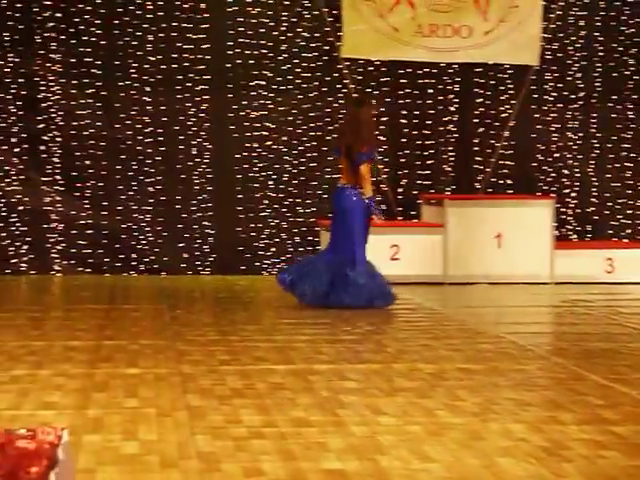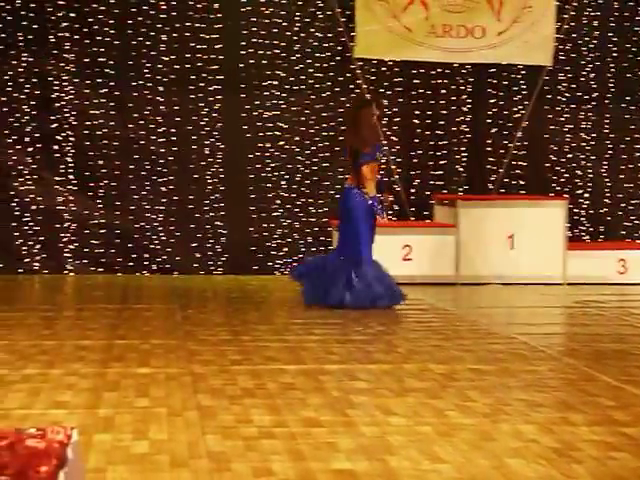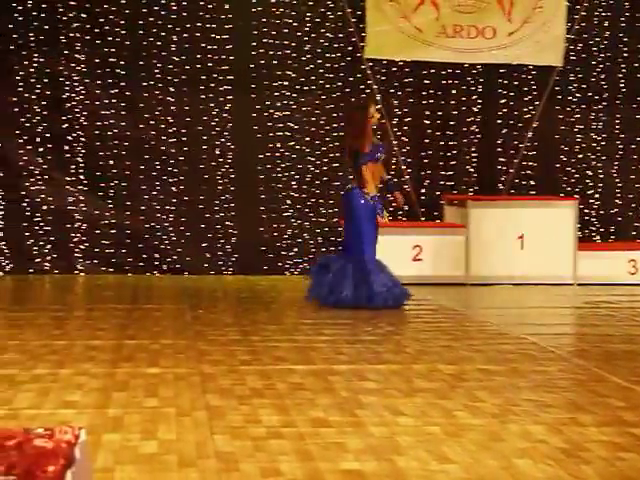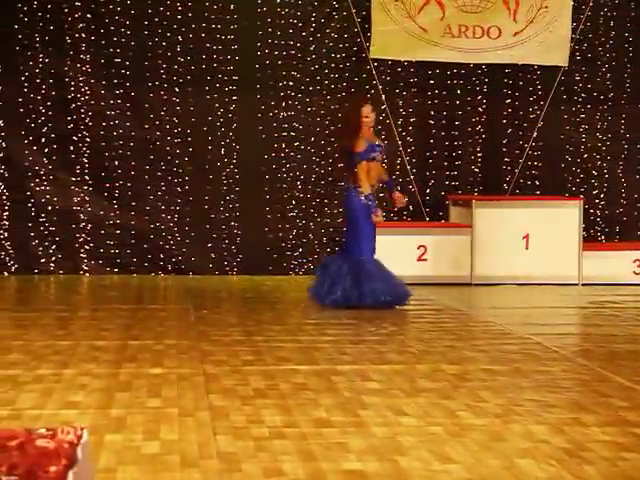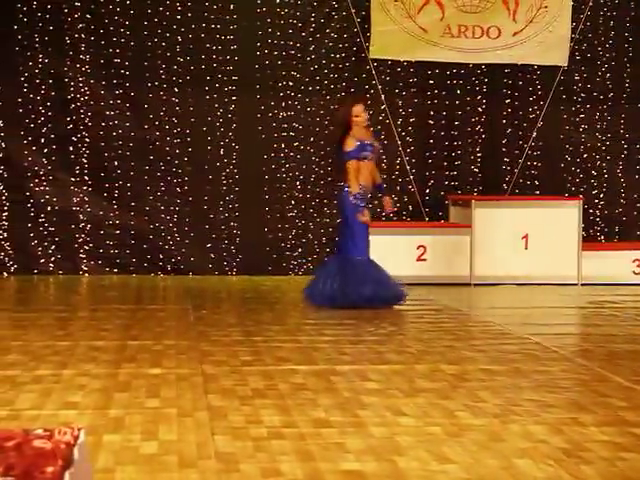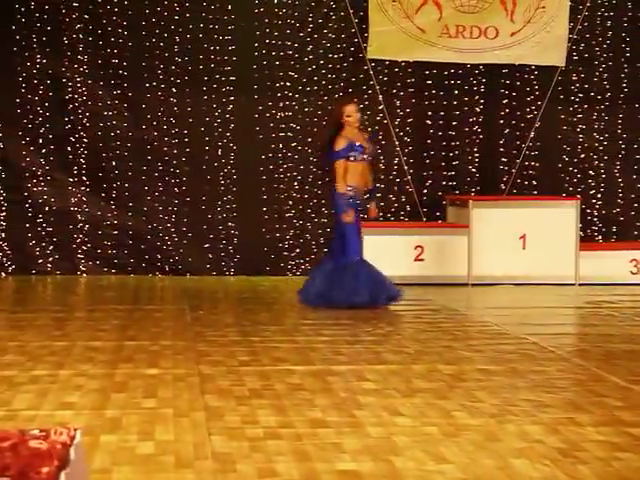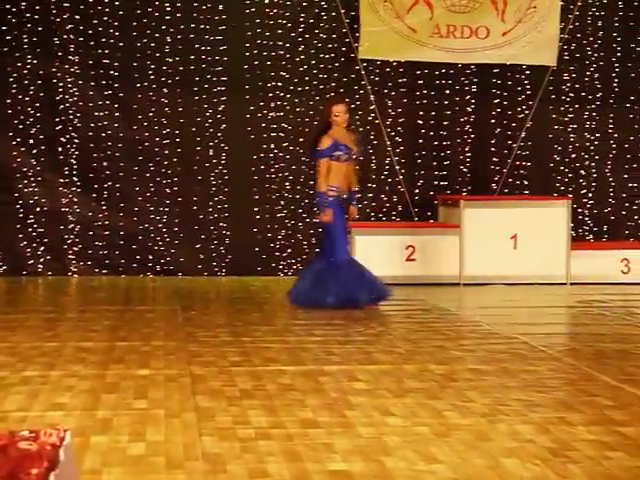
dt=0.1s
person 1, frame 1
left shoulder: (345, 137)
right shoulder: (363, 143)
right elbow: (365, 177)
right wrist: (374, 208)
left hip: (342, 193)
right hip: (356, 197)
left knee: (339, 247)
right knee: (355, 250)
right ankle: (354, 295)
person 1, frame 2
left shoulder: (358, 138)
right shoulder: (366, 142)
right elbow: (368, 178)
right wrist: (378, 209)
left hip: (351, 195)
right hip: (359, 197)
left knee: (347, 247)
right knee: (362, 249)
right ankle: (363, 295)
person 1, frame 3
left shoulder: (367, 139)
right shoulder: (364, 144)
left elbow: (377, 169)
right elbow: (368, 179)
left wrist: (393, 188)
right wrist: (379, 209)
left hip: (357, 196)
right hip: (362, 198)
left knee: (353, 248)
right knee: (365, 250)
left ankle: (340, 291)
right ankle: (369, 295)
person 1, frame 4
left shoulder: (371, 136)
right shoulder: (360, 143)
left elbow: (377, 167)
right elbow: (362, 178)
left wrist: (393, 190)
right wrist: (375, 208)
left hip: (363, 197)
right hip: (360, 198)
left knee: (354, 247)
right knee: (364, 249)
left ankle: (338, 290)
right ankle: (369, 294)
person 1, frame 5
left shoulder: (369, 135)
right shoulder: (351, 142)
right elbow: (351, 177)
left wrist: (384, 194)
right wrist: (361, 207)
left hip: (360, 196)
right hip: (352, 197)
left knee: (349, 247)
right knee: (358, 249)
left ankle: (336, 291)
right ankle: (363, 294)
person 1, frame 6
left shoulder: (364, 137)
right shoulder: (341, 141)
right elbow: (339, 176)
left wrist: (371, 199)
right wrist: (345, 207)
left hip: (356, 198)
right hip: (345, 198)
left knee: (342, 249)
right knee: (352, 249)
left ankle: (327, 291)
right ankle: (360, 294)
person 1, frame 7
left shoulder: (351, 138)
right shoulder: (326, 140)
right elbow: (321, 175)
left wrist: (352, 201)
right wrist: (323, 206)
left hip: (341, 198)
right hip: (330, 198)
left knee: (331, 249)
right knee: (339, 249)
left ankle: (323, 293)
right ankle: (349, 294)
